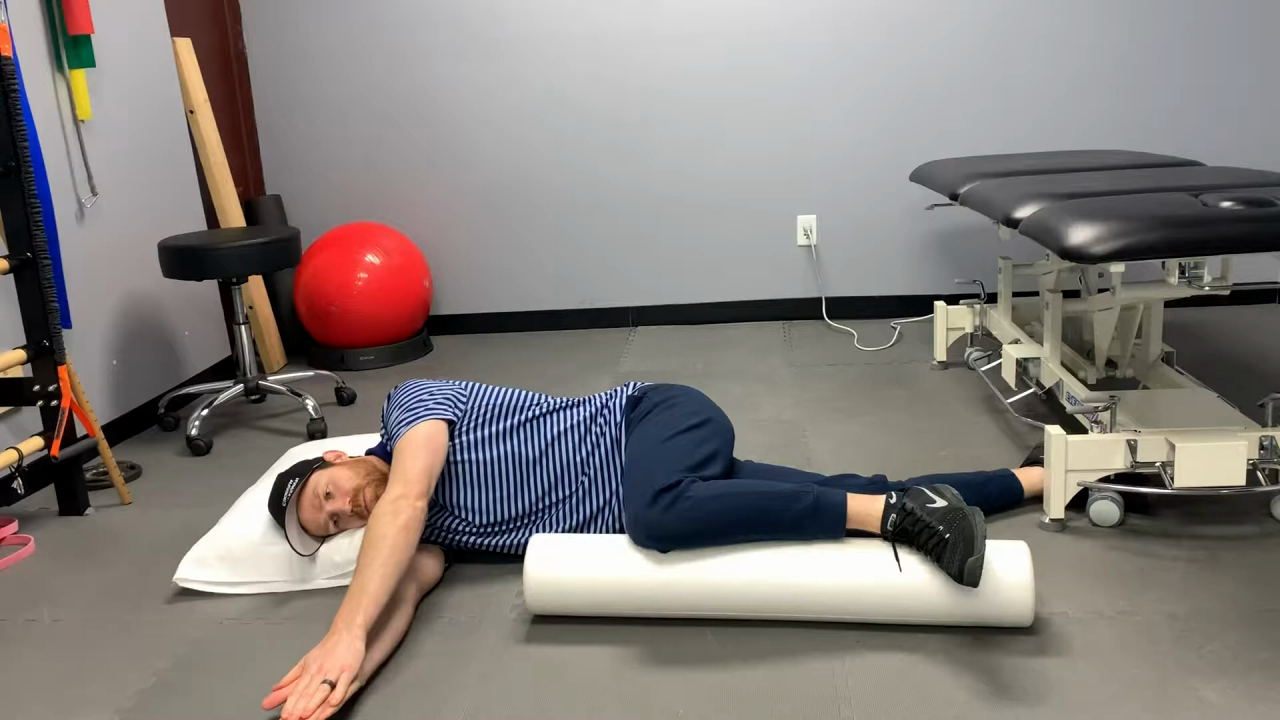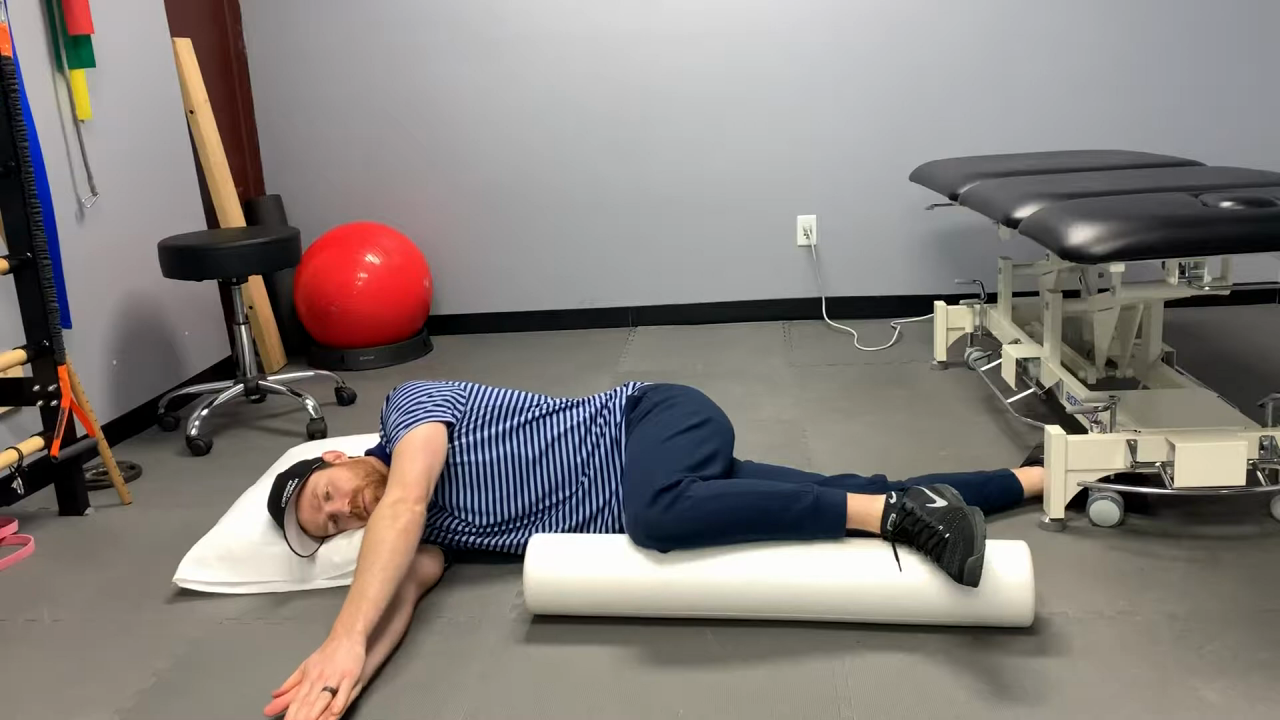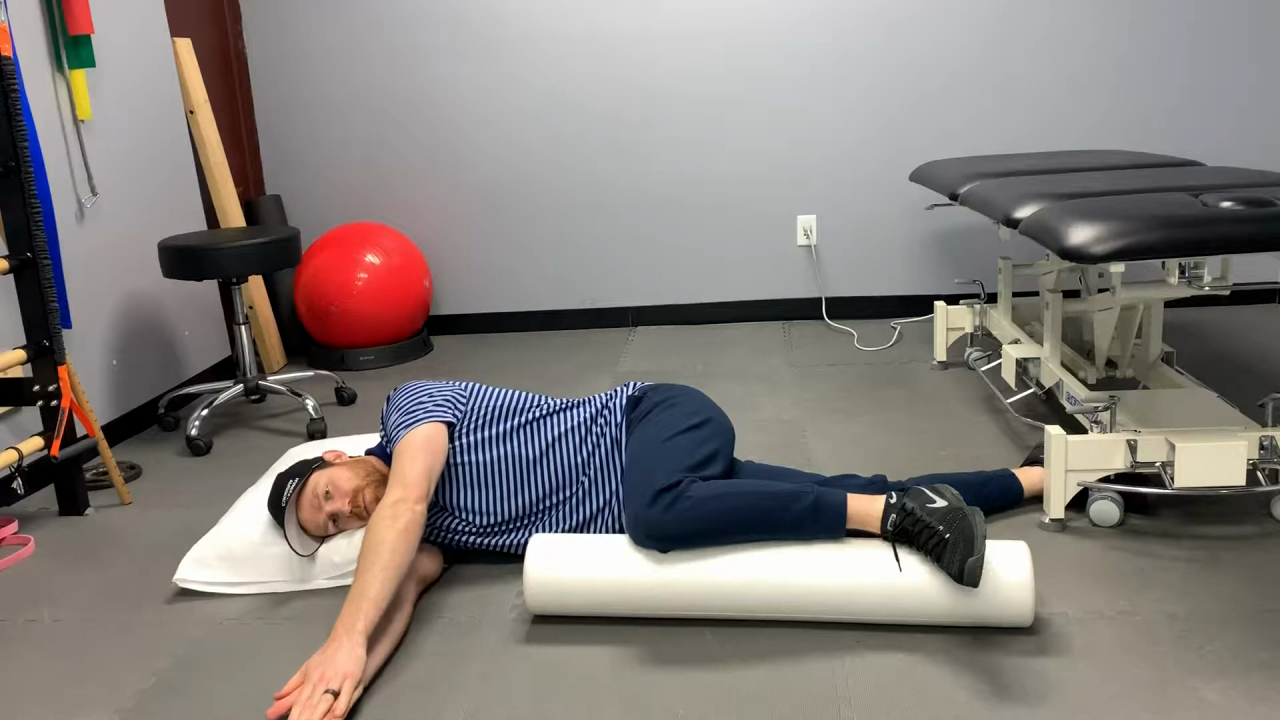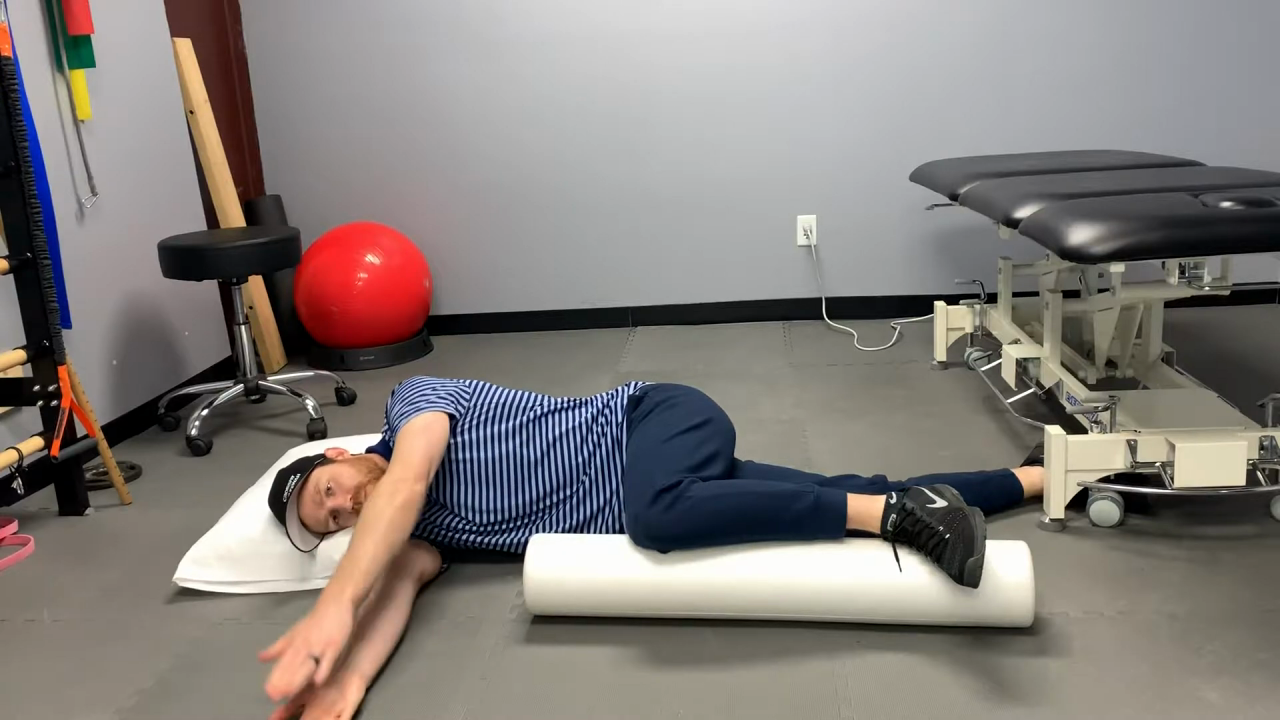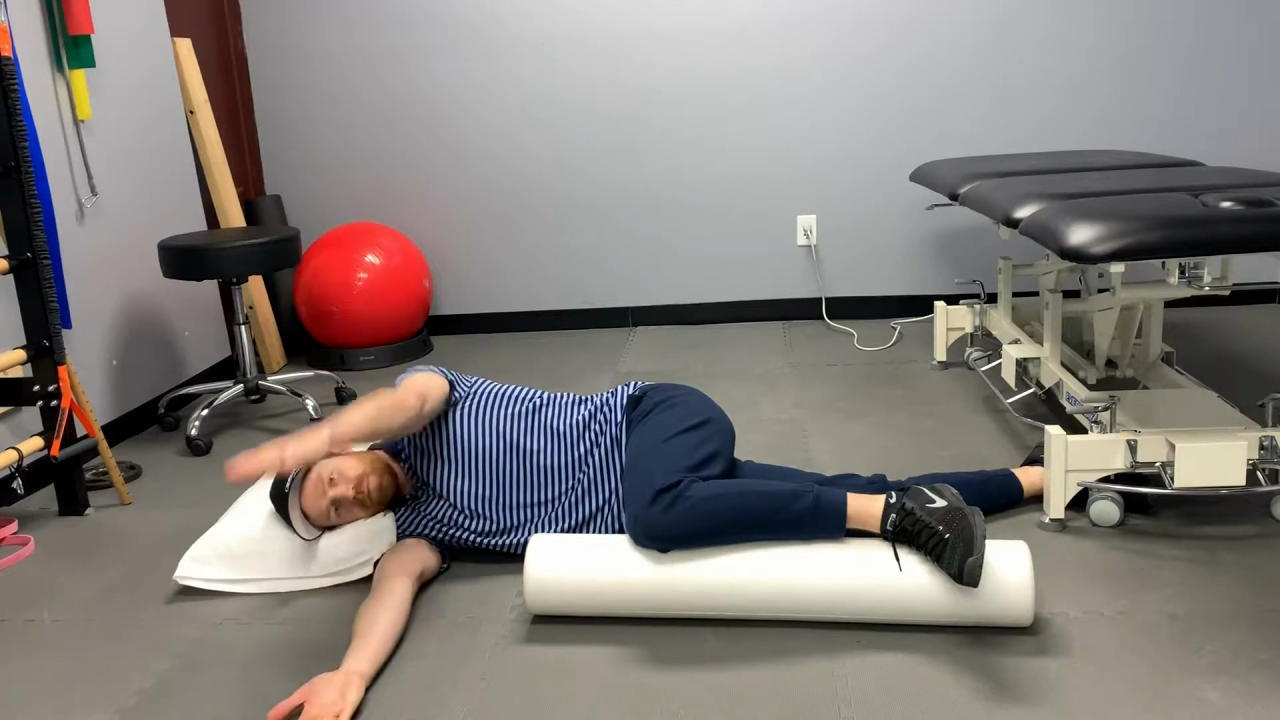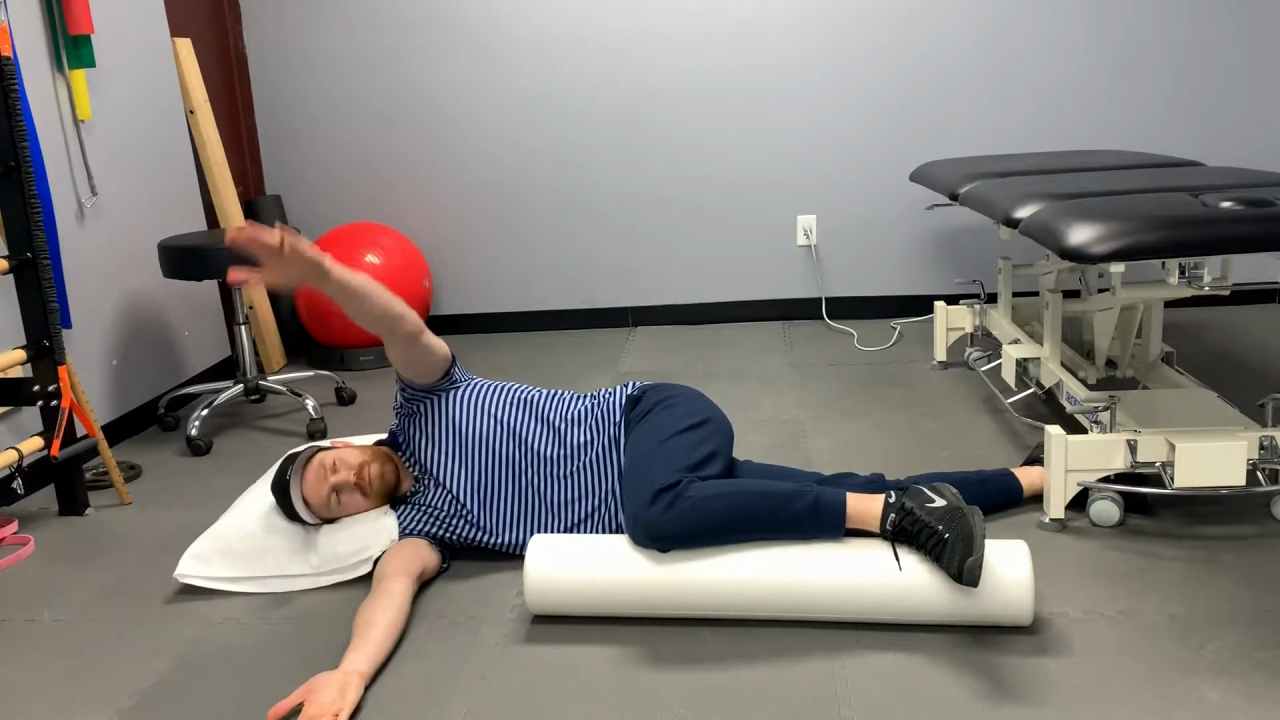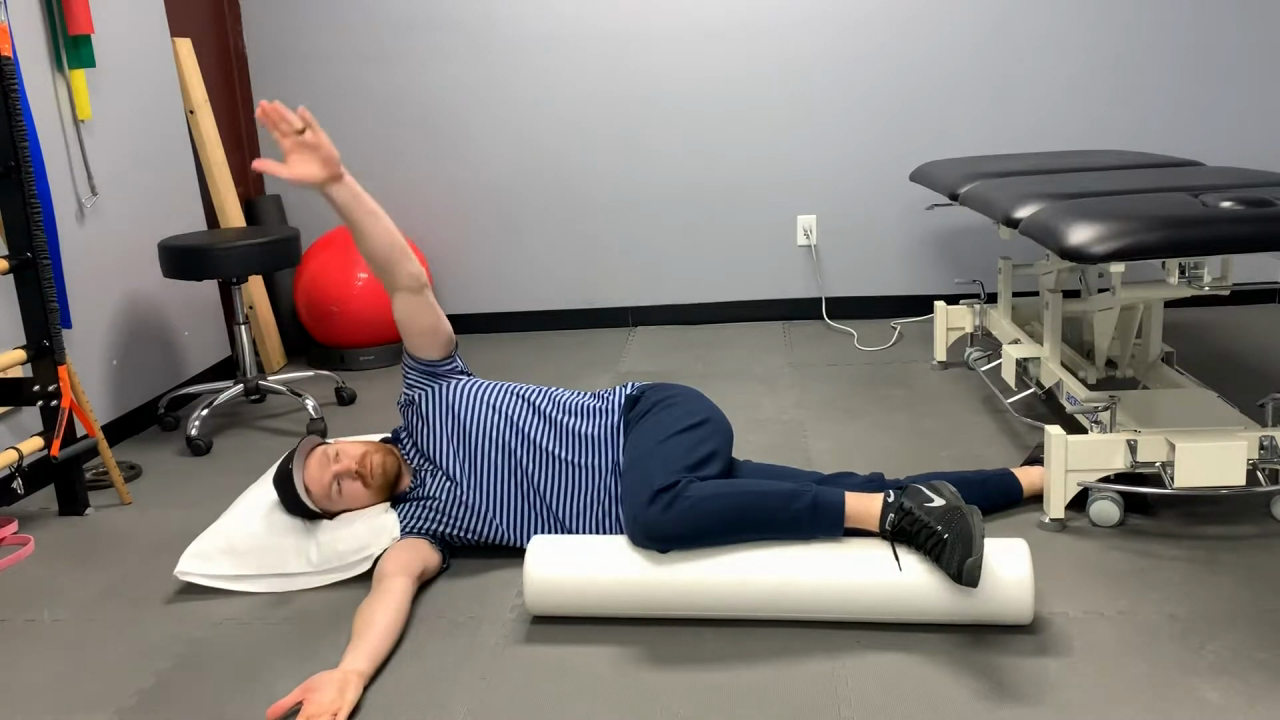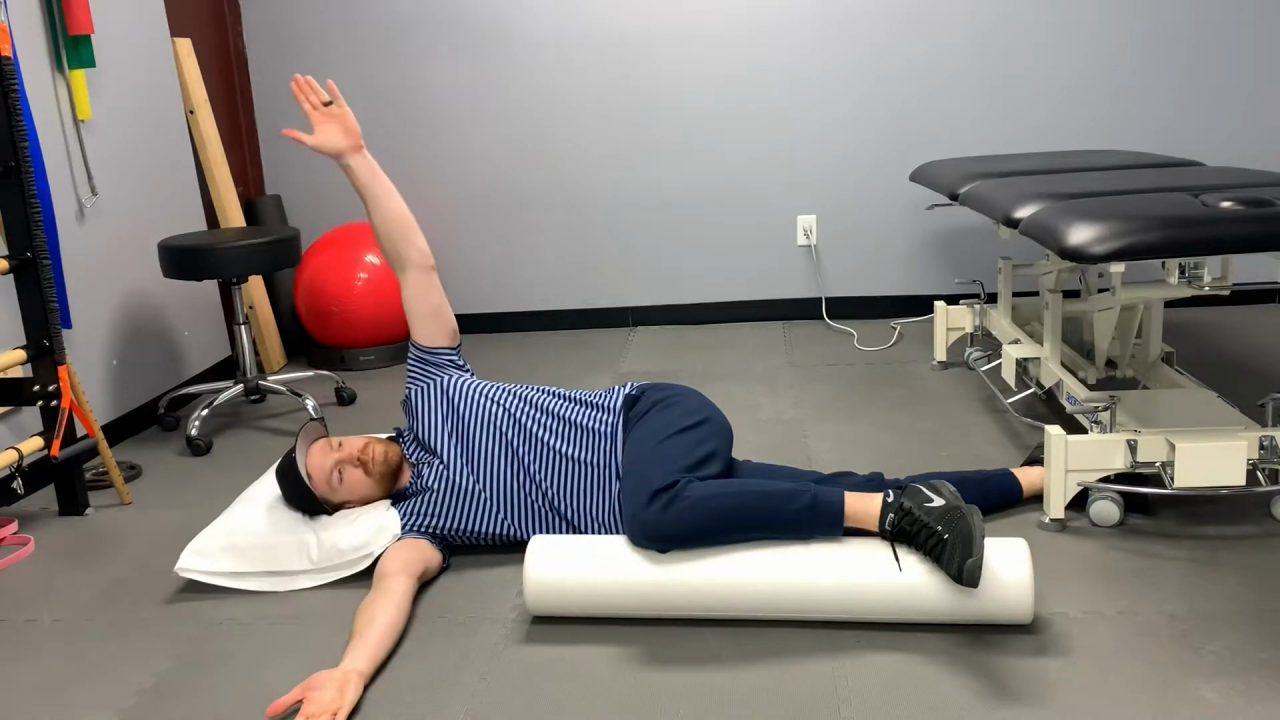
dt=0.2s
person 1, frame 1
left shoulder: (410, 403)
right shoulder: (432, 532)
left elbow: (405, 498)
right elbow: (404, 589)
left wrist: (343, 632)
left hip: (656, 419)
right hip: (658, 501)
left knee: (660, 512)
right knee: (850, 501)
left ankle: (897, 509)
right ankle: (1039, 475)
person 1, frame 2
left shoulder: (409, 404)
right shoulder: (432, 531)
left elbow: (403, 502)
right elbow: (406, 587)
left wrist: (343, 639)
left hip: (656, 419)
right hip: (659, 501)
left knee: (657, 512)
right knee: (847, 503)
left ankle: (898, 509)
right ankle: (1040, 474)
person 1, frame 3
left shoulder: (411, 405)
right shoulder: (430, 531)
left elbow: (404, 501)
right elbow: (403, 589)
left wrist: (344, 640)
left hip: (657, 419)
right hip: (649, 511)
left knee: (657, 511)
right knee: (850, 506)
left ankle: (896, 509)
right ankle: (1040, 475)
person 1, frame 4
left shoulder: (413, 401)
right shoulder: (426, 527)
left elbow: (404, 483)
right elbow: (399, 584)
left wrist: (331, 610)
left hip: (657, 422)
right hip: (646, 507)
left knee: (659, 513)
right knee: (851, 501)
left ankle: (898, 510)
right ankle: (1040, 476)
person 1, frame 5
left shoulder: (421, 413)
right shoulder: (421, 522)
left elbow: (403, 402)
right elbow: (396, 581)
left wrist: (311, 437)
left hip: (652, 419)
right hip: (647, 505)
left knee: (659, 511)
right knee: (844, 500)
left ankle: (896, 509)
right ankle: (1037, 474)
person 1, frame 6
left shoulder: (425, 402)
right shoulder: (422, 518)
left elbow: (401, 325)
right elbow: (393, 587)
left wrist: (313, 271)
left hip: (652, 417)
right hip: (650, 512)
left knee: (663, 510)
right knee: (844, 495)
left ankle: (896, 509)
right ankle: (1040, 479)
person 1, frame 7
left shoulder: (428, 399)
right shoulder: (422, 518)
left elbow: (408, 283)
right elbow: (394, 583)
left wrist: (335, 182)
left hip: (657, 419)
right hip: (658, 504)
left knee: (660, 513)
right knee: (850, 499)
left ankle: (899, 513)
right ankle: (1039, 476)
person 1, frame 8
left shoulder: (429, 392)
right shoulder: (423, 517)
left elbow: (415, 266)
right elbow: (394, 582)
left wrist: (355, 155)
left hip: (658, 418)
right hip: (652, 505)
left knee: (655, 513)
right knee: (844, 502)
left ankle: (897, 508)
right ankle: (1039, 477)
